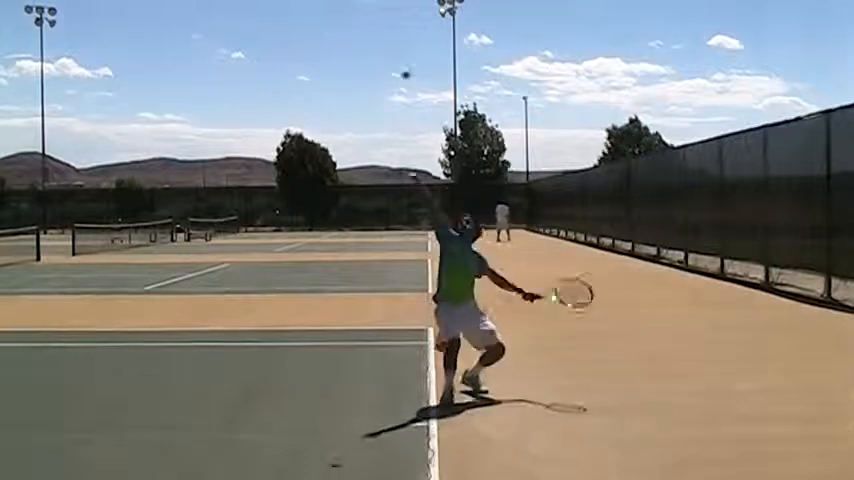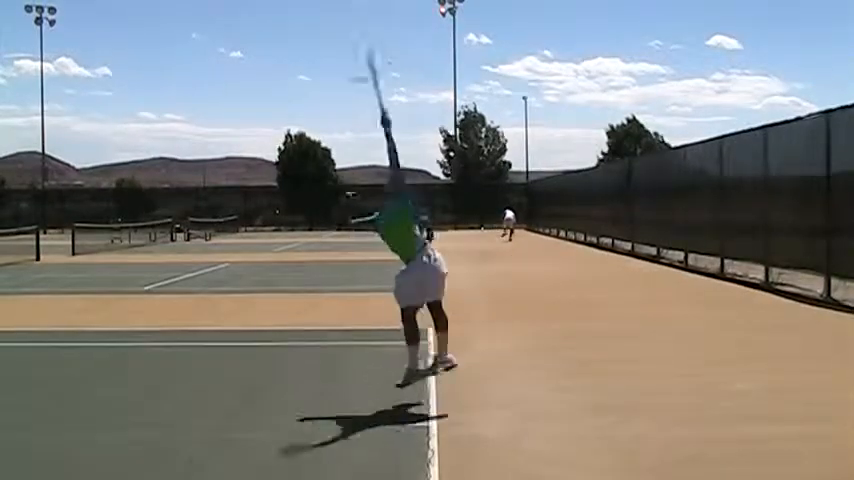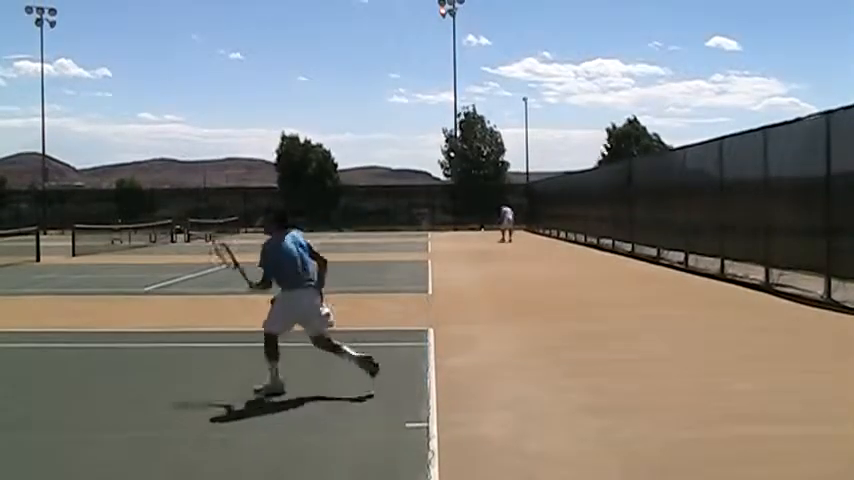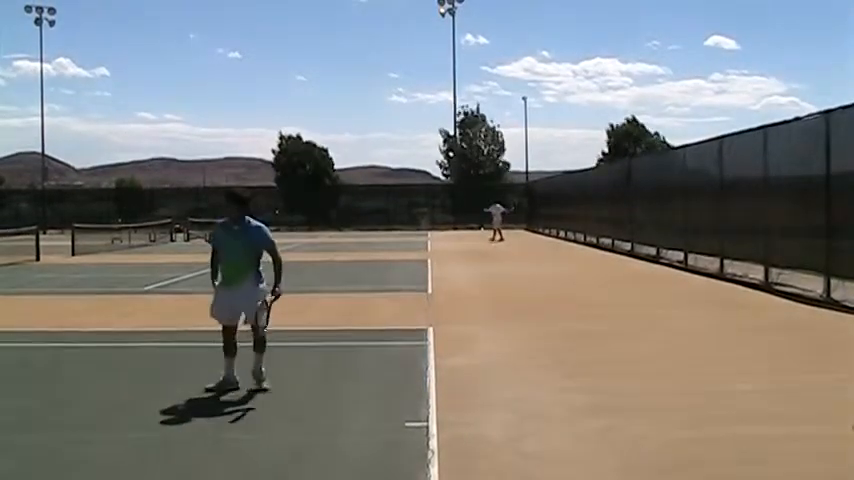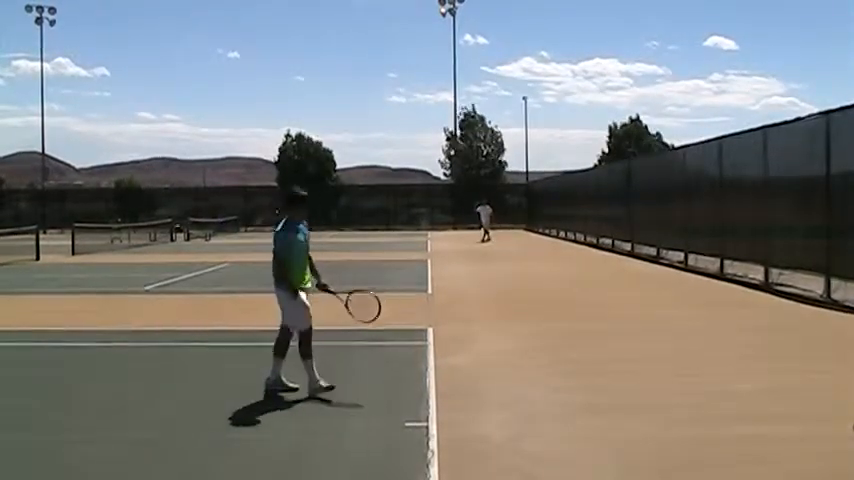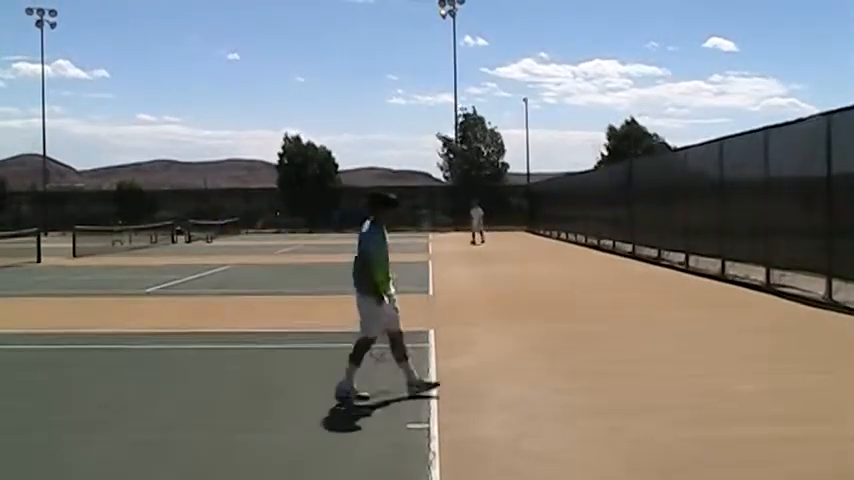
dt=0.7s
person 1, frame 1
left shoulder: (476, 258)
right shoulder: (449, 241)
left elbow: (497, 278)
right elbow: (438, 216)
left wrist: (522, 292)
right wrist: (423, 190)
left hip: (469, 309)
right hip: (447, 308)
left knee: (498, 348)
right knee: (452, 345)
left ankle: (472, 375)
right ankle: (448, 388)
person 1, frame 2
left shoulder: (400, 197)
right shoulder: (380, 219)
left elbow: (395, 171)
left wrist: (387, 130)
left hip: (425, 259)
right hip: (412, 266)
left knee: (433, 304)
right knee: (407, 314)
left ankle: (443, 355)
right ankle: (413, 366)
person 1, frame 3
left shoulder: (269, 245)
right shoulder: (296, 236)
left elbow: (266, 283)
right elbow: (321, 261)
left wrist: (256, 286)
right wrist: (319, 289)
left hip: (292, 297)
right hip: (311, 295)
left knee: (270, 334)
right knee: (321, 340)
left ankle: (275, 383)
right ankle: (361, 359)
person 1, frame 4
left shoulder: (257, 230)
right shoulder: (220, 229)
left elbow: (276, 257)
right elbow: (215, 255)
left wrist: (277, 284)
right wrist: (214, 280)
left hip: (251, 286)
right hip: (227, 286)
left knee: (258, 329)
right knee: (228, 330)
left ankle: (259, 372)
right ankle: (229, 377)
person 1, frame 5
left shoulder: (303, 227)
right shoulder: (283, 232)
right elbow: (279, 265)
left wrist: (317, 278)
right wrist: (292, 289)
left hip: (301, 286)
right hip: (289, 290)
left knee: (287, 331)
right knee: (305, 331)
left ankle: (274, 378)
right ankle: (314, 383)
person 1, frame 6
left shoulder: (378, 230)
right shoulder: (370, 233)
right elbow: (363, 266)
right wrist: (376, 293)
left hip: (385, 292)
right hip: (372, 295)
left knee: (396, 336)
right knee: (367, 339)
left ankle: (413, 381)
right ankle: (345, 386)
